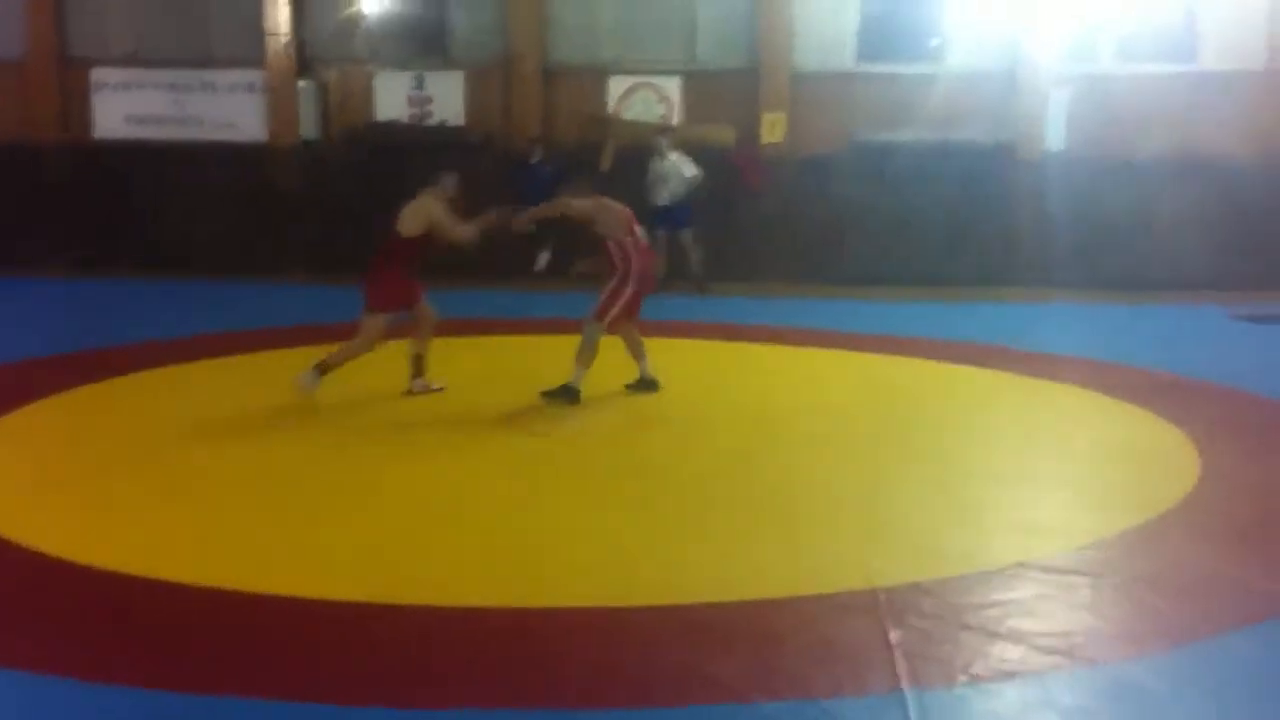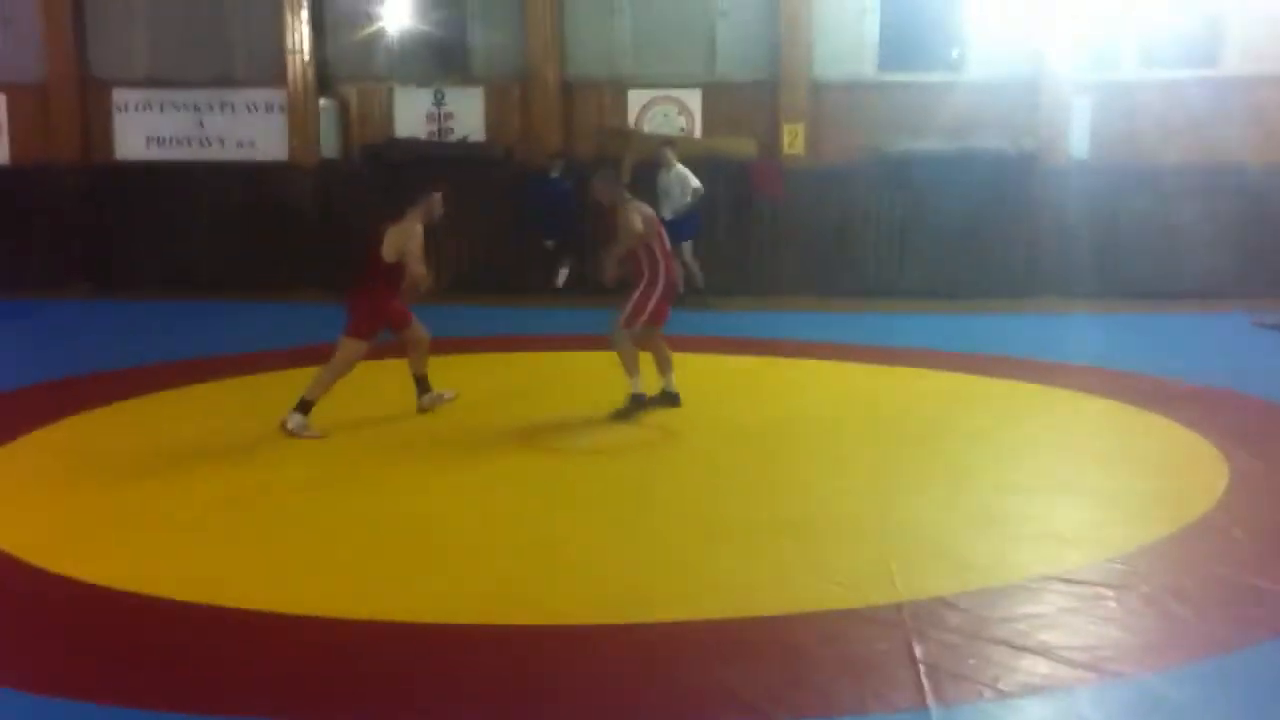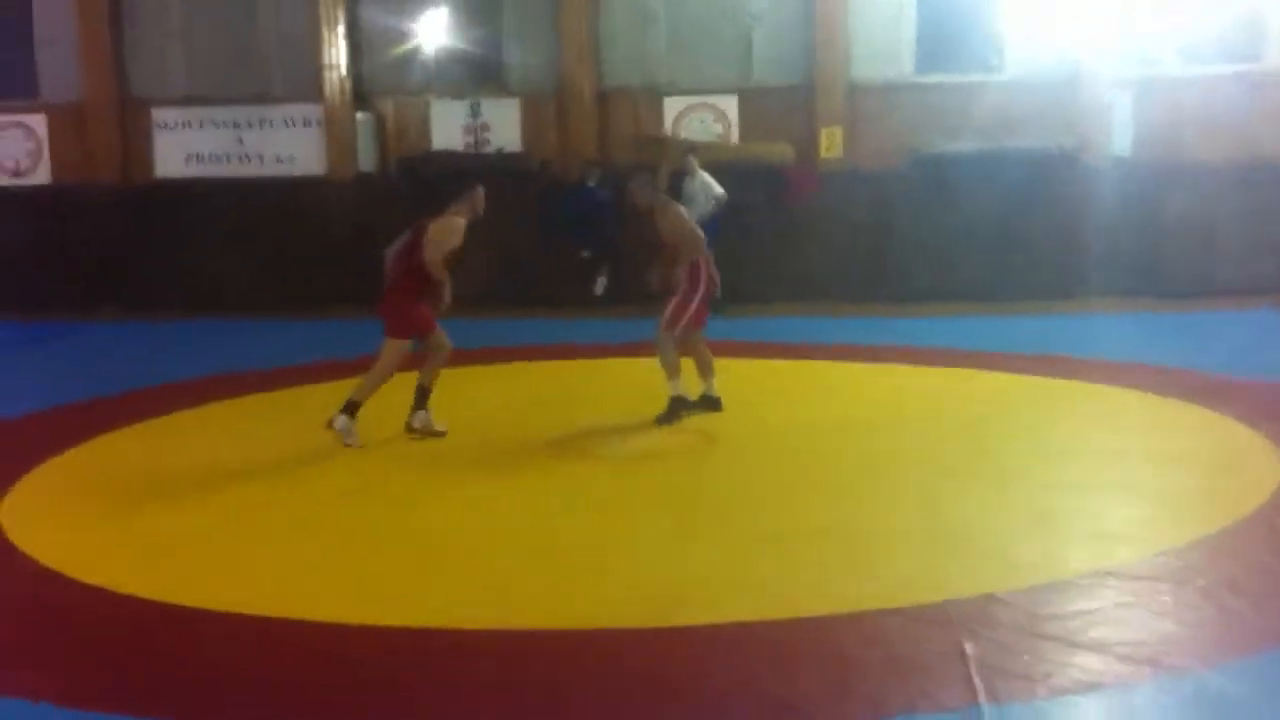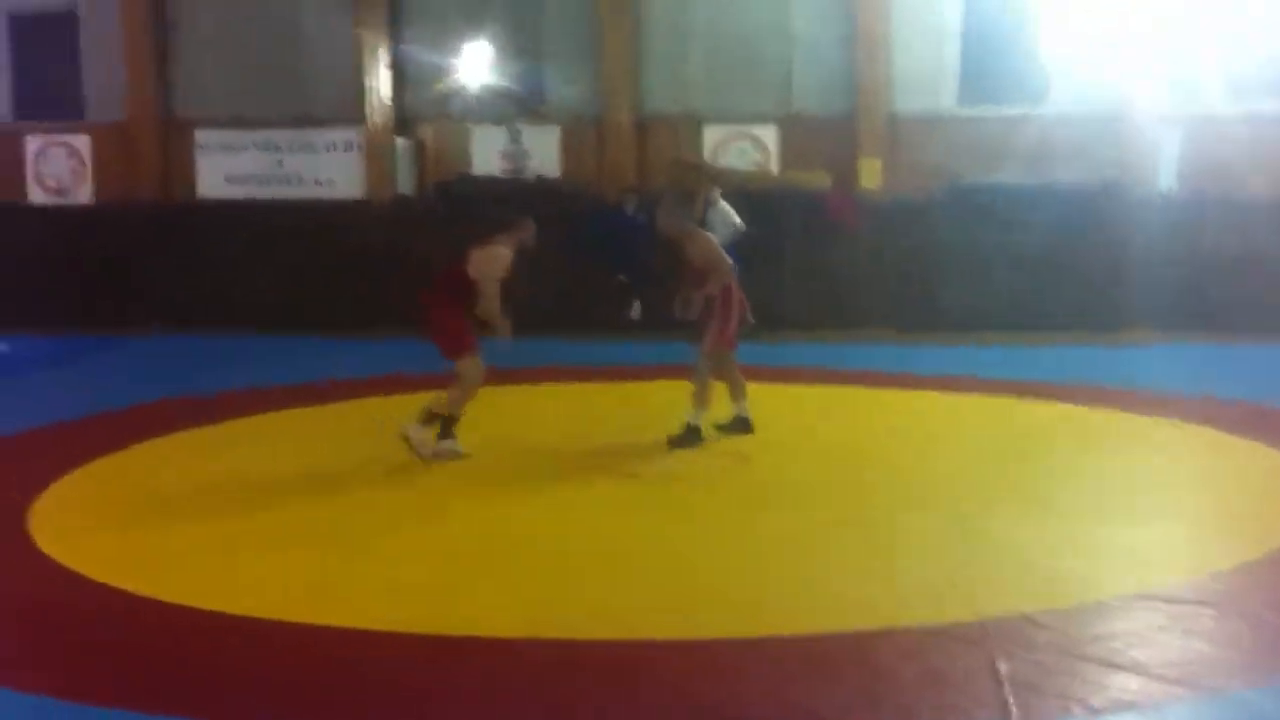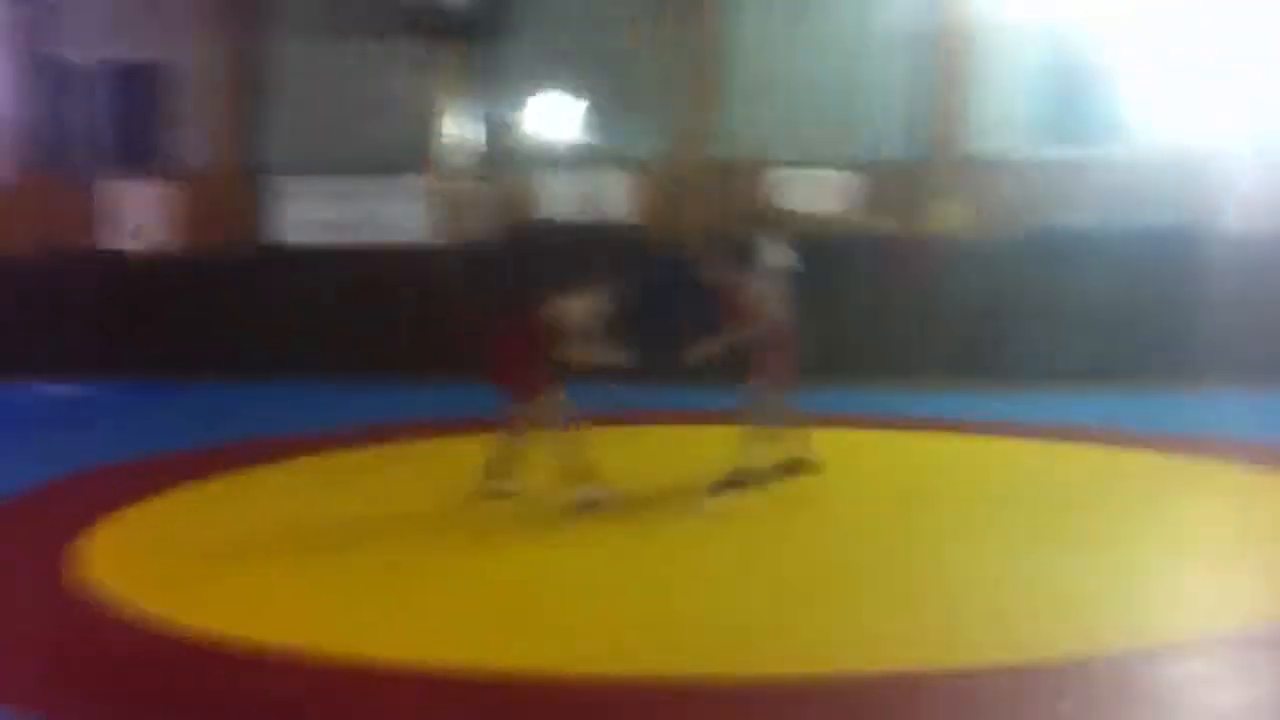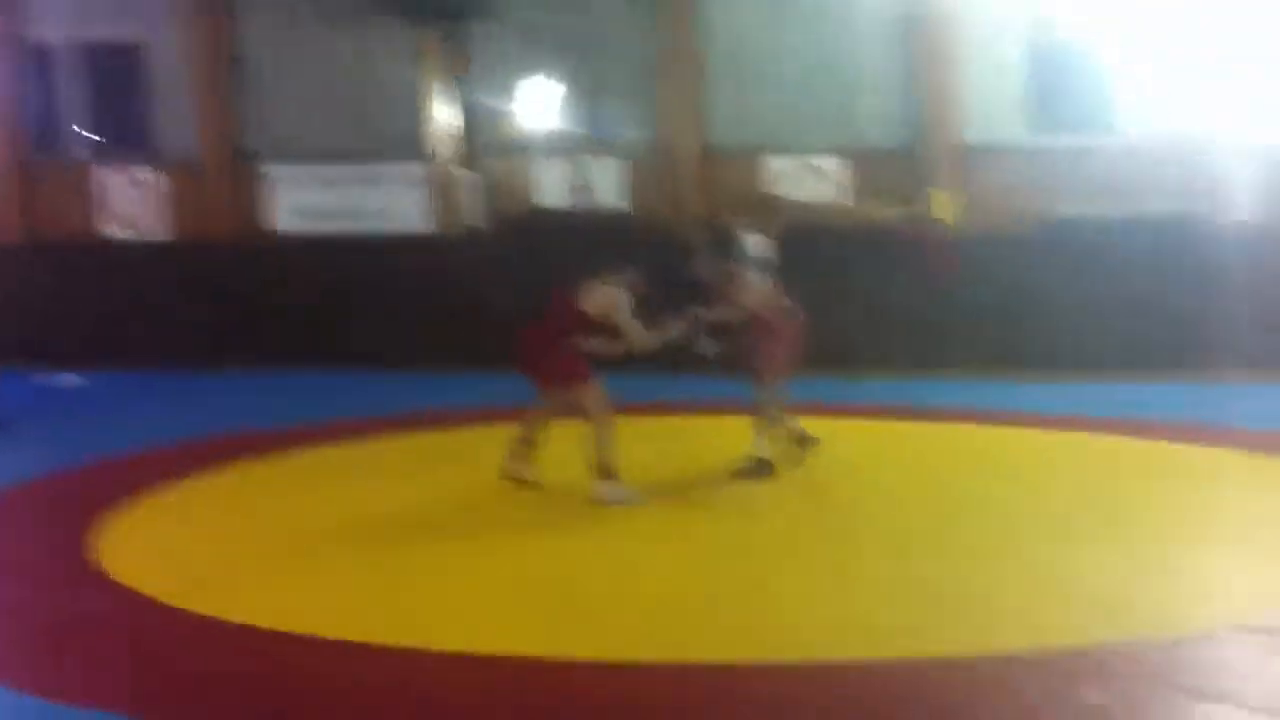
dt=0.2s
person 1, frame 1
left shoulder: (598, 208)
right shoulder: (610, 209)
left elbow: (564, 205)
left wrist: (529, 214)
left hip: (632, 273)
right hip: (641, 271)
left knee: (593, 326)
right knee: (622, 324)
left ankle: (573, 388)
right ankle: (647, 377)
person 1, frame 2
left shoulder: (629, 211)
right shoulder: (637, 209)
left elbow: (635, 231)
left wrist: (611, 258)
right wrist: (619, 266)
left hip: (656, 279)
right hip: (662, 277)
left knee: (623, 333)
right knee: (649, 335)
left ankle: (637, 396)
right ankle: (670, 392)
person 1, frame 3
left shoulder: (669, 214)
right shoulder: (667, 212)
left elbow: (697, 241)
left wrist: (680, 269)
left hip: (694, 281)
right hip: (696, 279)
left knee: (665, 336)
right knee: (692, 339)
left ankle: (678, 398)
right ankle: (711, 396)
person 1, frame 4
left shoulder: (698, 241)
right shoulder: (689, 241)
left elbow: (725, 272)
left wrist: (701, 296)
right wrist: (687, 296)
left hip: (725, 303)
right hip: (719, 303)
left knee: (704, 363)
right knee: (724, 361)
left ankle: (694, 428)
right ankle: (742, 418)
person 1, frame 5
left shoulder: (749, 288)
right shoulder: (740, 287)
left elbow: (767, 322)
left wrist: (723, 341)
left hip: (778, 340)
right hip: (773, 340)
left knee: (761, 404)
right knee: (773, 401)
left ankle: (751, 469)
right ankle: (802, 457)
person 1, frame 6
left shoulder: (743, 281)
right shoulder: (731, 280)
left elbow: (748, 309)
left wrist: (710, 315)
left hip: (780, 327)
right hip: (770, 328)
left knee: (765, 392)
right knee: (767, 389)
left ankle: (764, 458)
right ankle: (796, 433)
person 2, frame 1
left shoulder: (424, 206)
right shoulder: (429, 206)
left elbow: (451, 231)
right elbow: (460, 235)
left wrist: (481, 222)
right wrist: (480, 224)
left hip: (398, 274)
right hip: (386, 276)
left knee: (427, 318)
right knee: (367, 341)
left ankle: (419, 379)
person 2, frame 2
left shoulder: (401, 227)
right shoulder: (412, 229)
right elbow: (416, 273)
left wrist: (407, 285)
right wrist: (424, 281)
left hip: (383, 298)
right hip: (371, 300)
left knee: (421, 338)
right knee: (342, 364)
left ankle: (426, 395)
right ankle: (297, 418)
person 2, frame 3
left shoulder: (438, 221)
right shoulder: (456, 224)
left elbow: (391, 253)
right elbow: (432, 259)
right wrist: (446, 285)
left hip: (415, 296)
right hip: (406, 297)
left knee: (440, 348)
right knee: (388, 365)
left ankle: (419, 416)
right ankle: (344, 418)
person 2, frame 4
left shoulder: (488, 249)
right shoulder: (501, 255)
right elbow: (488, 295)
left wrist: (494, 318)
right wrist: (500, 325)
left hip: (443, 308)
right hip: (447, 313)
left knee: (471, 376)
right knee: (473, 378)
left ankle: (444, 440)
right ankle: (420, 429)
person 2, frame 5
left shoulder: (575, 304)
right shoulder: (583, 307)
right elbow: (575, 352)
right wrist: (611, 357)
left hip: (508, 356)
right hip: (521, 359)
left knee: (525, 418)
right knee: (563, 418)
left ankle: (494, 479)
right ankle: (586, 488)
person 2, frame 6
left shoulder: (592, 290)
right shoulder: (615, 296)
right elbow: (642, 341)
left wrist: (612, 346)
right wrist: (670, 332)
left hip: (534, 343)
right hip: (556, 349)
left knee: (552, 401)
right knee: (599, 411)
left ankle: (516, 464)
right ankle: (606, 483)
